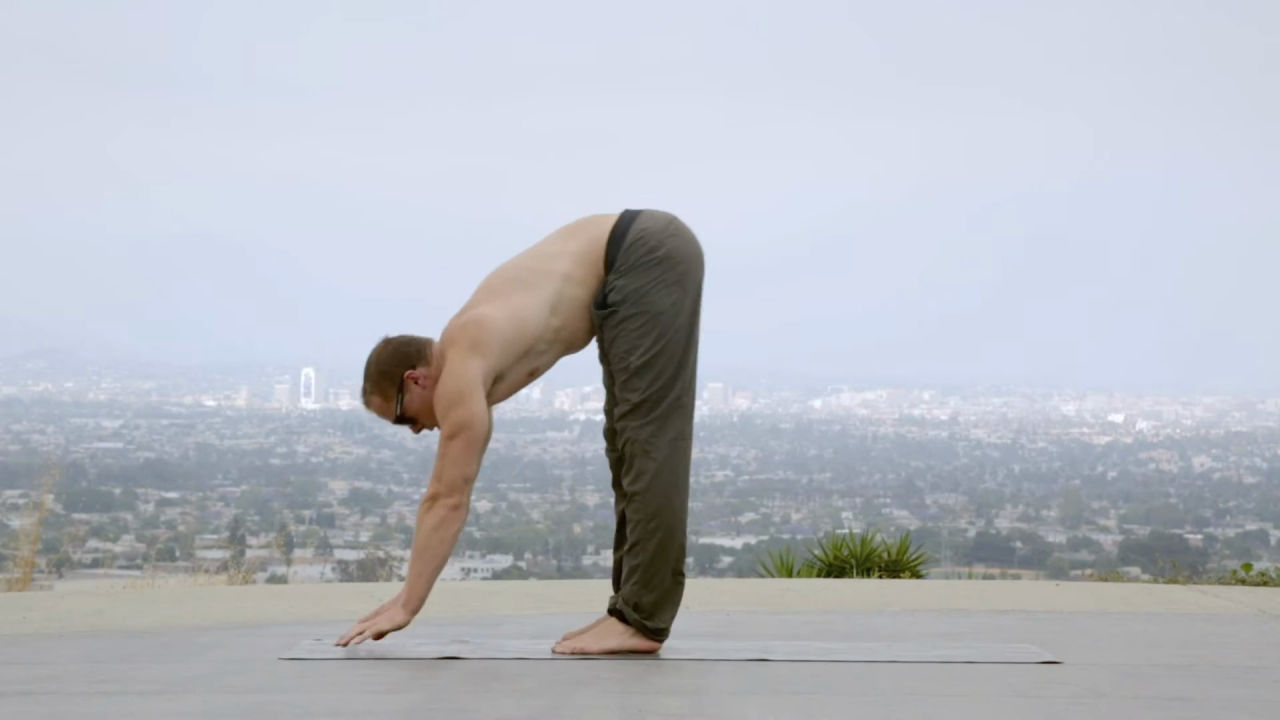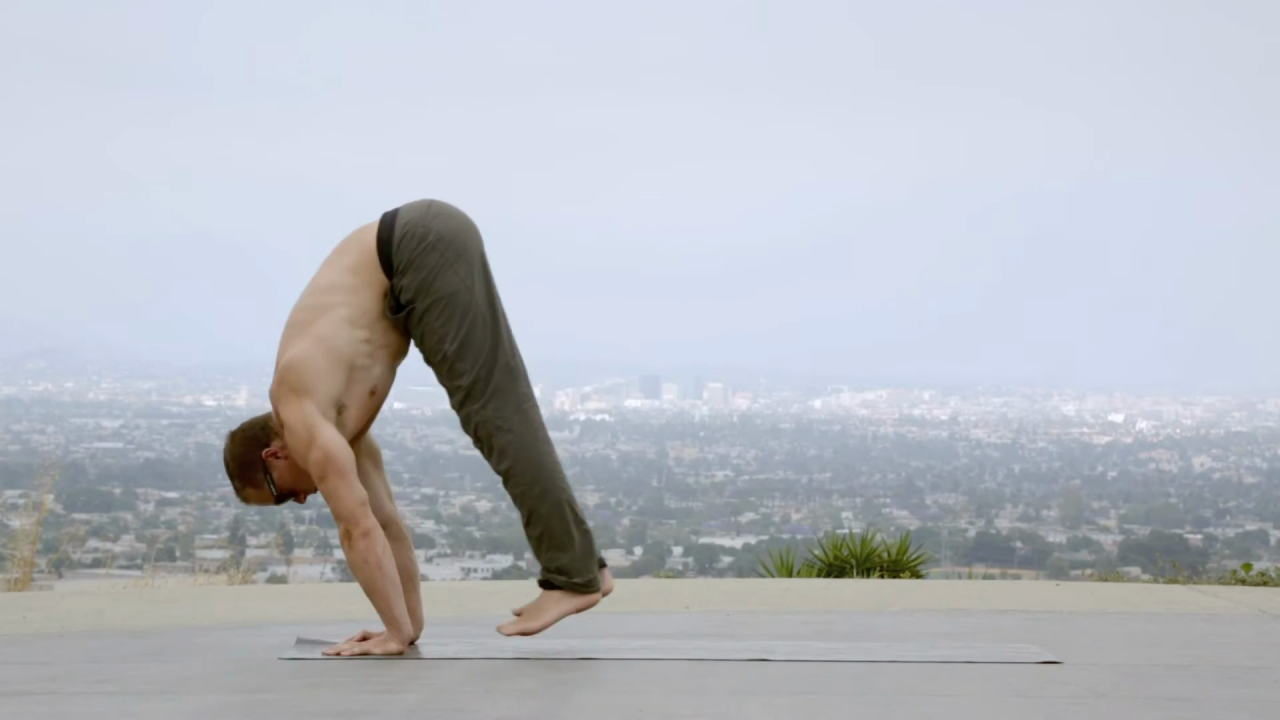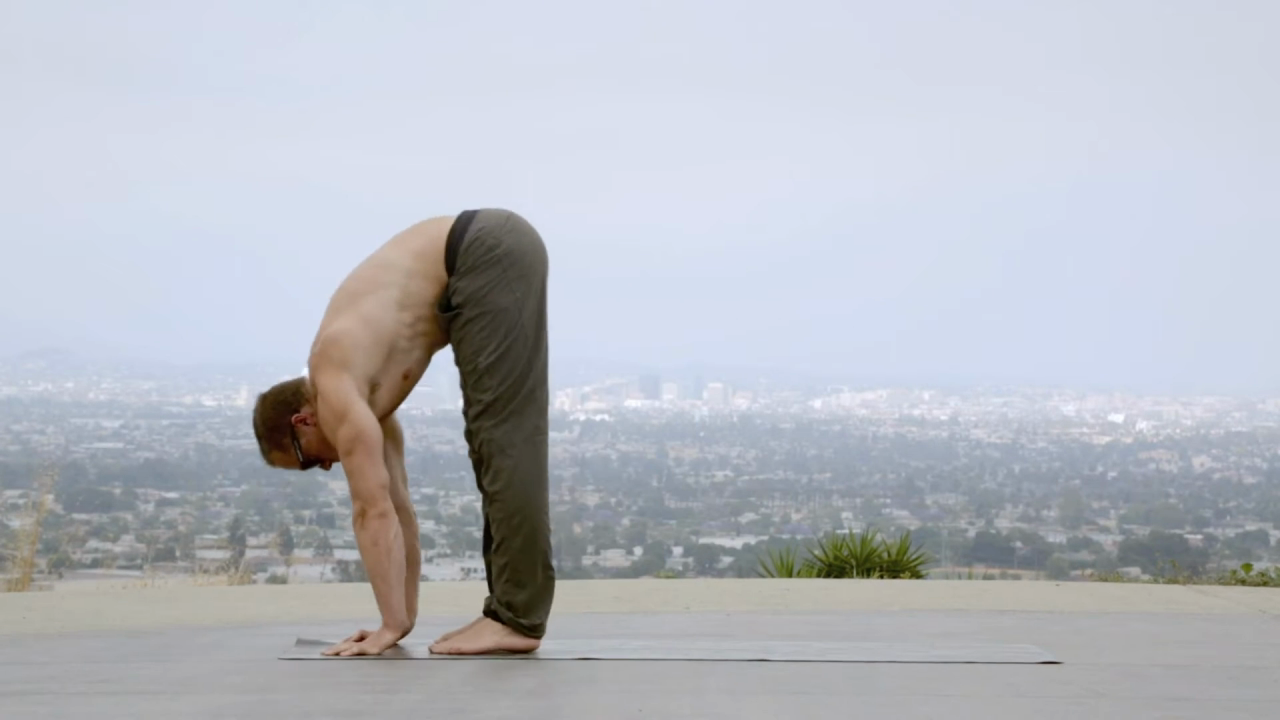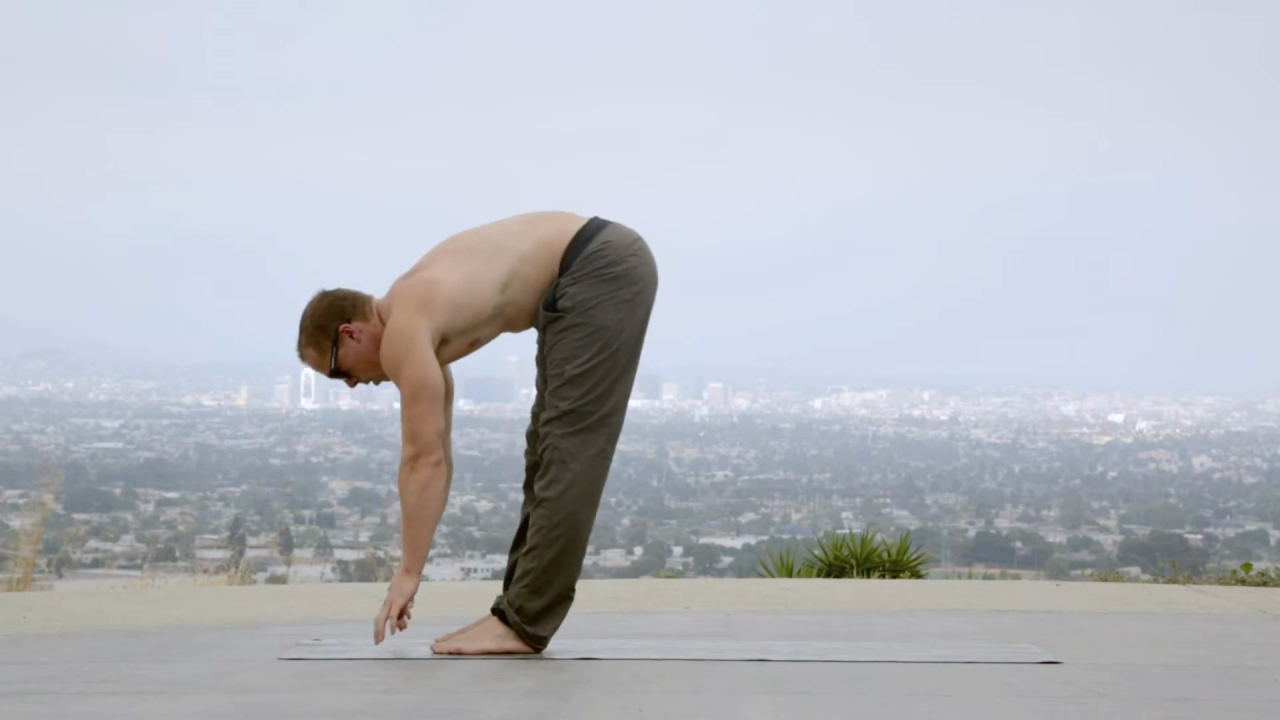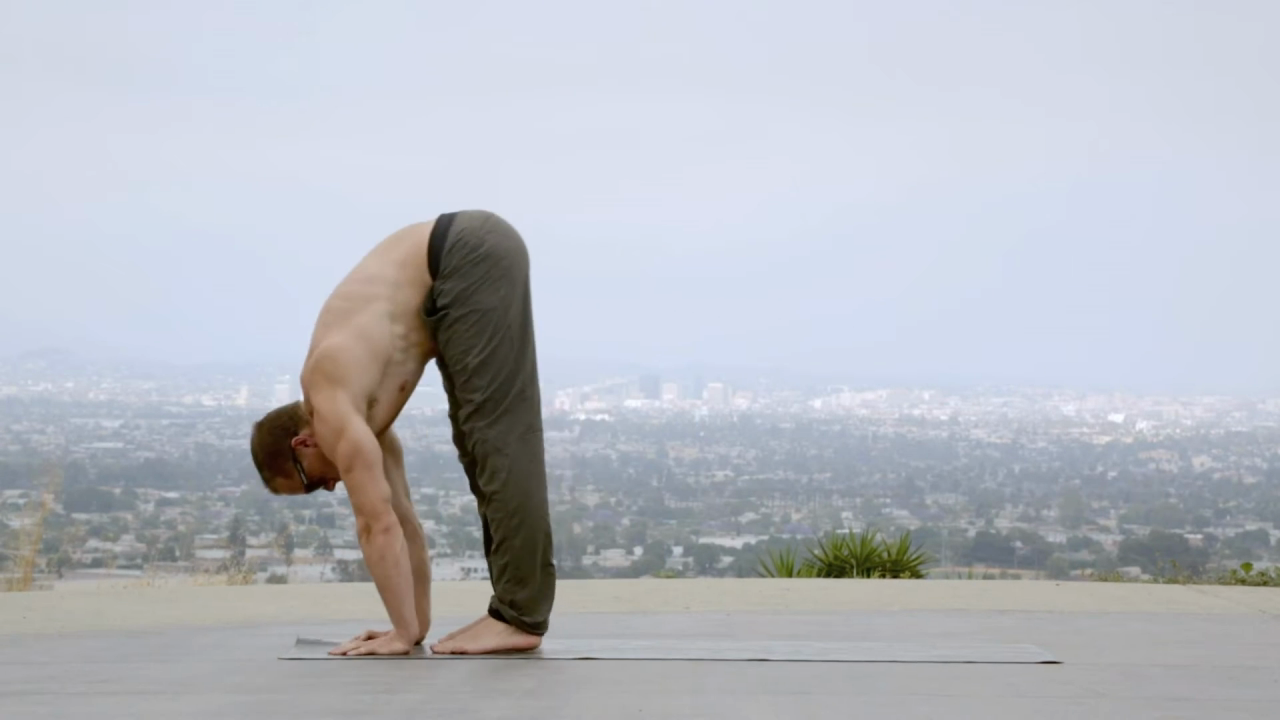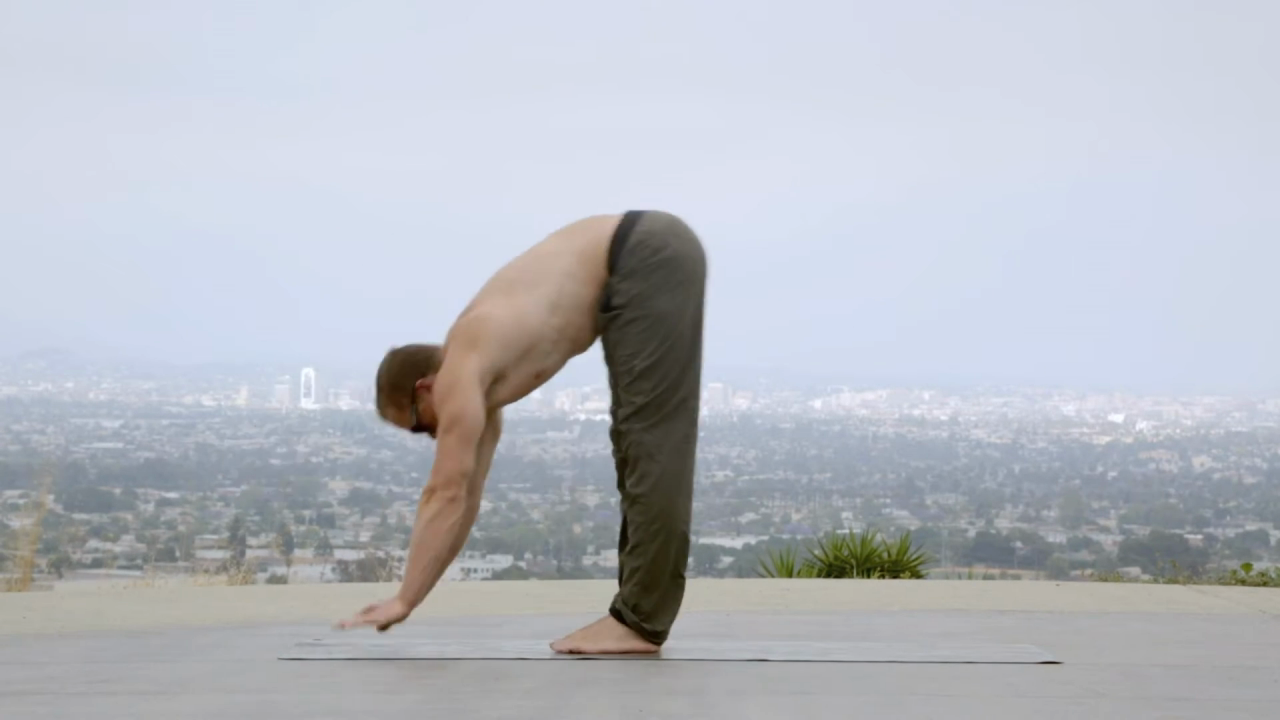
dt=0.4s
person 1, frame 1
left shoulder: (460, 373)
right shoulder: (471, 374)
left elbow: (447, 501)
right elbow: (453, 498)
left wrist: (404, 605)
right wrist: (409, 597)
left hip: (647, 257)
right hip: (642, 260)
left knee: (648, 439)
right knee: (632, 439)
left ankle: (642, 616)
right ankle: (636, 608)
person 1, frame 2
left shoulder: (299, 421)
right shoulder: (334, 419)
left elbow: (359, 531)
right elbow: (384, 522)
left wrist: (397, 632)
right wrist: (410, 622)
left hip: (427, 242)
right hip: (432, 243)
left knee: (493, 412)
right knee: (496, 414)
left ankle: (572, 576)
right ankle: (577, 569)
person 1, frame 3
left shoulder: (334, 393)
right shoulder: (364, 395)
left elbow: (374, 512)
right elbow: (396, 506)
left wrist: (390, 625)
right wrist: (403, 617)
left hip: (489, 252)
left knee: (504, 438)
right knee: (498, 440)
left ankle: (517, 617)
right ankle: (515, 610)
person 1, frame 4
left shoulder: (402, 333)
right shoulder: (419, 329)
left elbow: (425, 460)
right elbow: (433, 458)
left wrist: (409, 572)
right wrist: (408, 567)
left hip: (602, 269)
right hip: (603, 267)
left knee: (570, 450)
right knee: (555, 450)
left ankle: (523, 620)
right ankle: (520, 612)
person 1, frame 5
left shoulder: (331, 414)
right shoulder: (361, 414)
left elbow: (378, 526)
right elbow: (401, 520)
left wrist: (405, 632)
right wrist: (417, 624)
left hip: (473, 254)
right hip: (484, 252)
left knee: (498, 439)
right knee: (485, 440)
left ankle: (519, 614)
right ankle: (517, 609)
person 1, frame 6
left shoulder: (461, 374)
right shoulder: (474, 388)
left elbow: (445, 494)
right elbow: (463, 498)
left wrist: (404, 600)
right wrist: (409, 599)
left hip: (653, 257)
right hip: (650, 253)
left knee: (650, 437)
right knee: (645, 437)
left ankle: (641, 617)
right ankle: (641, 609)
